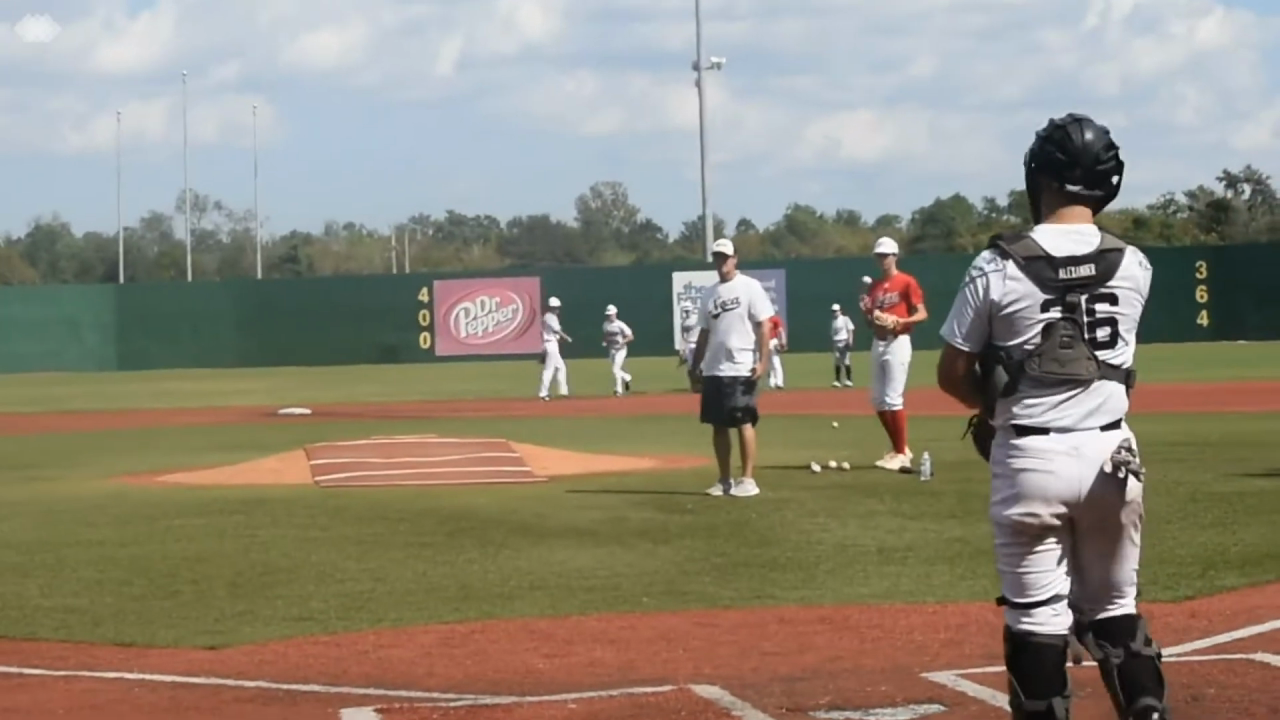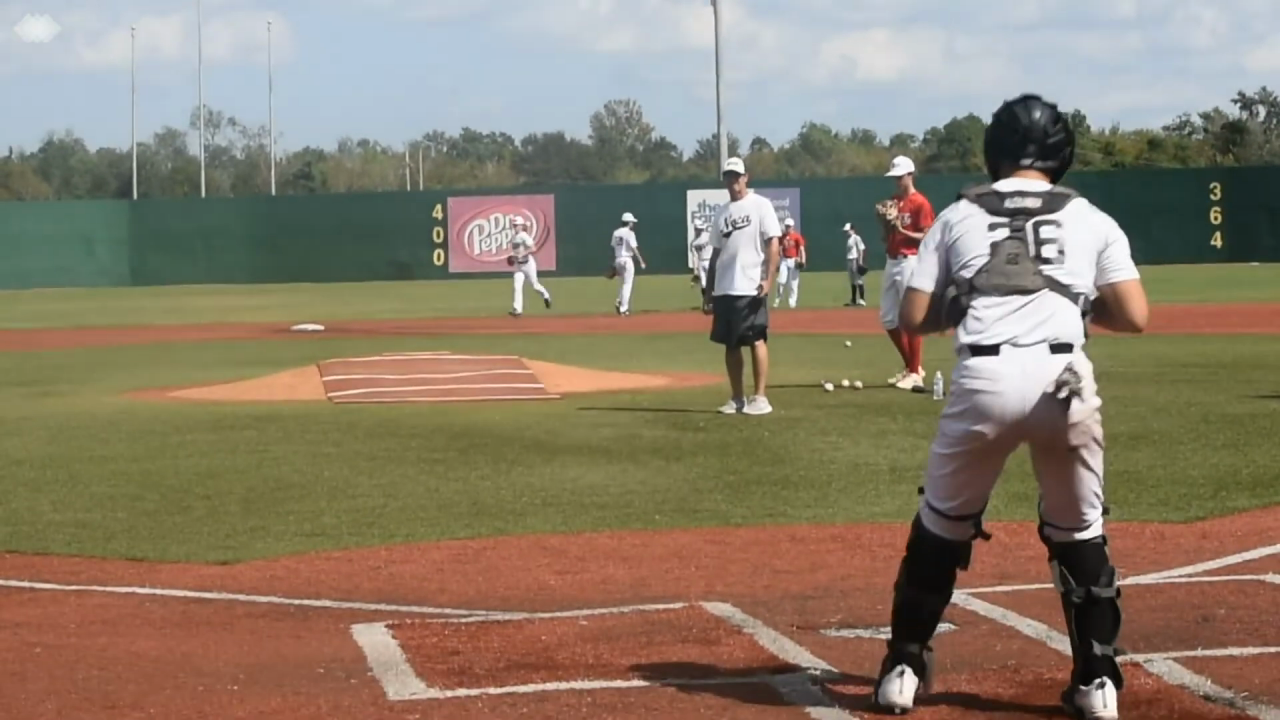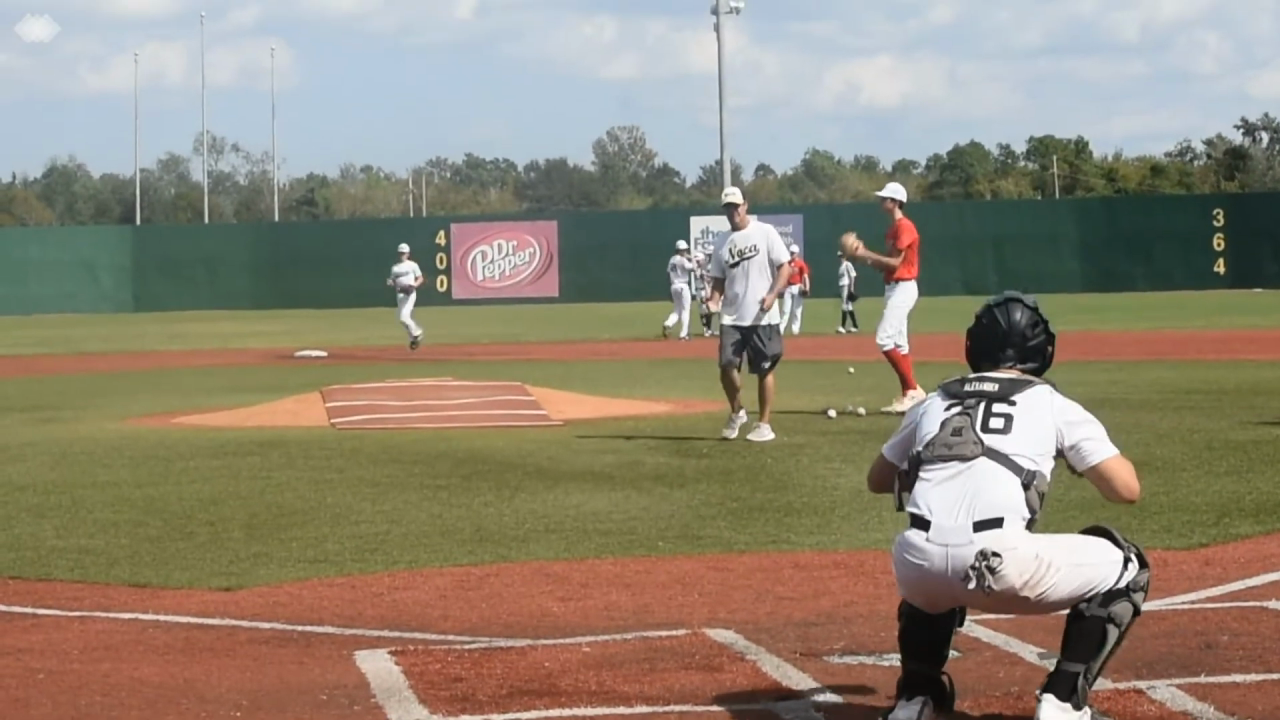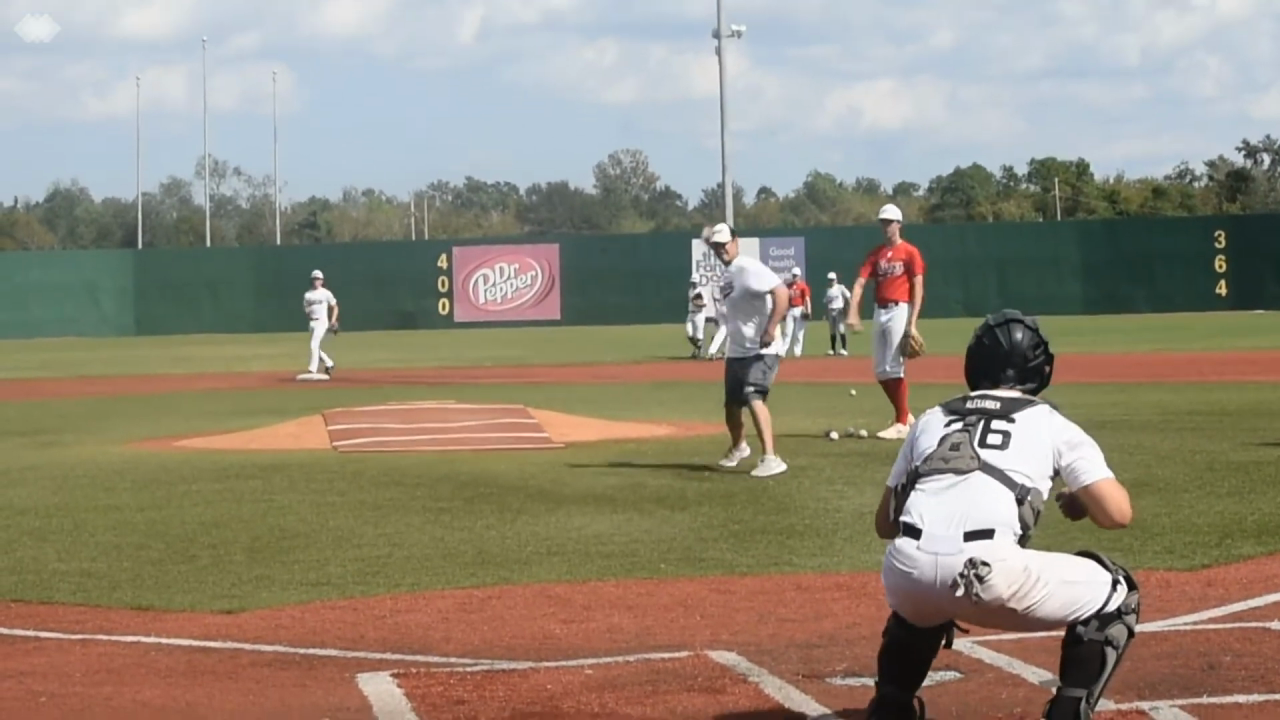
dt=1s
person 1, frame 1
left shoulder: (996, 266)
right shoulder: (1134, 266)
left elbow: (953, 375)
left hip: (1029, 461)
right hip: (1108, 456)
left knee: (1036, 621)
right knee: (1112, 611)
person 1, frame 2
left shoulder: (958, 214)
right shoulder: (1091, 218)
left elbow: (913, 316)
right elbow: (1134, 317)
left hip: (982, 380)
right hip: (1062, 379)
left knee: (942, 526)
right knee: (1077, 532)
left ankle: (904, 666)
person 1, frame 3
left shoulder: (934, 402)
right shoulder: (1054, 404)
left elbow: (878, 480)
right elbow: (1126, 489)
right wrist: (1080, 459)
left hip: (916, 562)
right hip: (997, 562)
right knee: (1125, 570)
person 1, frame 4
left shoulder: (931, 419)
right shoulder: (1053, 424)
left elbow: (885, 523)
right elbow: (1117, 514)
right wrist: (1082, 500)
left hip: (903, 571)
right hip: (986, 573)
right knee: (1115, 596)
person 2, frame 1
left shoulder: (750, 287)
right shoulder: (710, 293)
left elbow: (764, 326)
left wrist: (763, 362)
right wrist: (694, 368)
left hip: (741, 369)
right hip: (714, 371)
left knee: (744, 423)
right knee: (718, 425)
left ankle: (747, 479)
right ankle: (725, 479)
person 2, frame 2
left shoulder: (760, 205)
right shoulder: (722, 212)
left elbow: (773, 245)
left wrist: (769, 279)
right wrist: (709, 291)
left hip: (751, 289)
right hip: (724, 290)
left knee: (756, 341)
right knee: (730, 344)
left ankle: (760, 397)
right ankle: (737, 397)
person 2, frame 3
left shoulder: (765, 232)
right shoulder: (722, 242)
left elbow: (784, 267)
right elbow: (718, 279)
left wrist: (773, 295)
right wrist: (714, 301)
left hip: (762, 317)
right hip: (732, 317)
left knee: (764, 370)
right knee: (727, 366)
left ankle: (764, 424)
right ankle: (736, 412)
person 2, frame 4
left shoulder: (749, 267)
right shoulder: (728, 272)
left elbow: (781, 292)
left wrist: (772, 328)
right wrist: (708, 242)
left hip: (761, 349)
right hip: (737, 350)
left knee: (754, 398)
right knee: (732, 405)
left ankle: (770, 457)
right ankle: (738, 447)
person 3, frame 1
left shoulder: (906, 282)
right shoulder: (874, 285)
left elbow: (922, 313)
right elbow: (871, 320)
left wrist: (900, 321)
right wrist: (868, 311)
left hip: (897, 343)
right hip: (878, 344)
left knee: (893, 399)
right knee: (877, 400)
left ankle: (902, 454)
right ankle: (898, 448)
person 3, frame 2
left shoulder: (920, 203)
right shoulder: (893, 201)
left wrist: (903, 230)
right wrist: (885, 222)
left hip: (910, 263)
right hip: (891, 262)
right knee: (887, 318)
left ankle: (915, 373)
right ankle: (910, 367)
person 3, frame 3
left shoulder: (904, 227)
right shoulder: (892, 229)
left elbow: (896, 262)
left wrist: (866, 255)
right wrist: (865, 255)
left hip: (903, 288)
right hip: (893, 288)
left knee: (884, 339)
right knee: (898, 344)
left ankle: (913, 389)
right ankle: (906, 395)
person 3, frame 4
left shoulder: (910, 252)
right shoulder: (875, 253)
left elbow: (917, 289)
right elbow: (860, 281)
left wrist: (912, 323)
right wrist: (853, 311)
left hip: (899, 312)
right hip: (879, 312)
left knee: (894, 367)
right knee: (880, 369)
left ankle: (902, 423)
right ankle: (904, 415)
